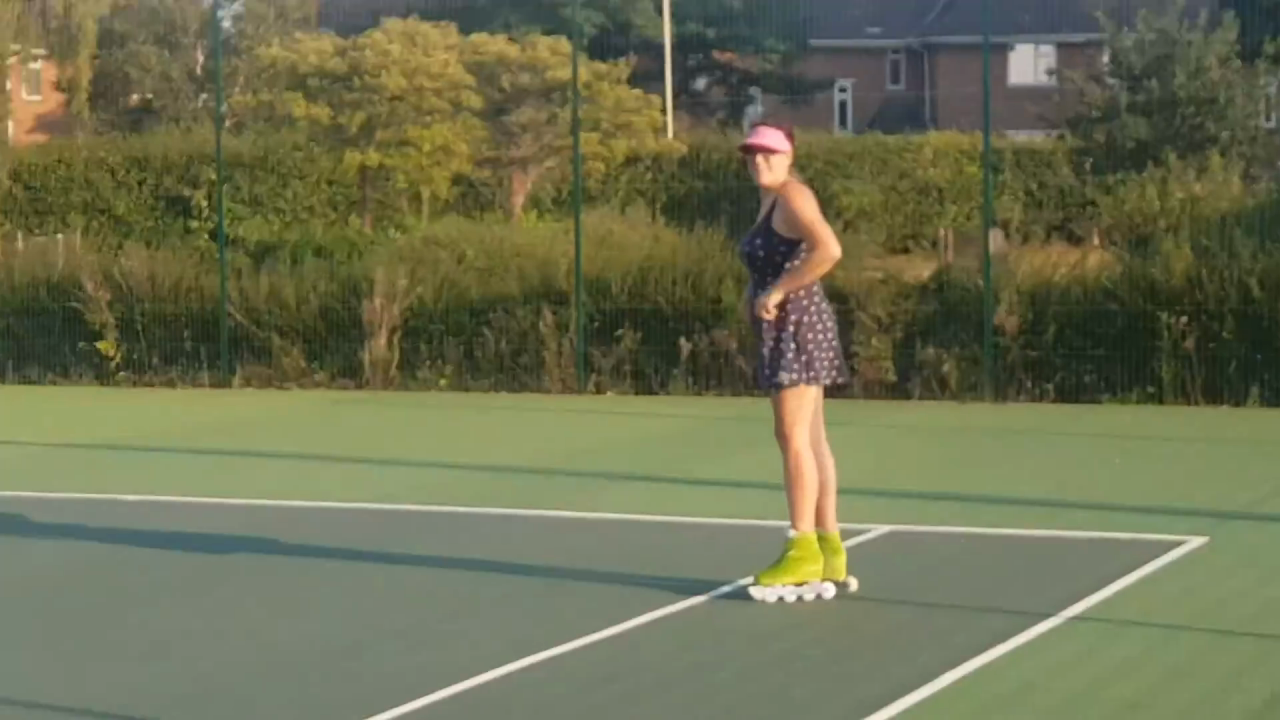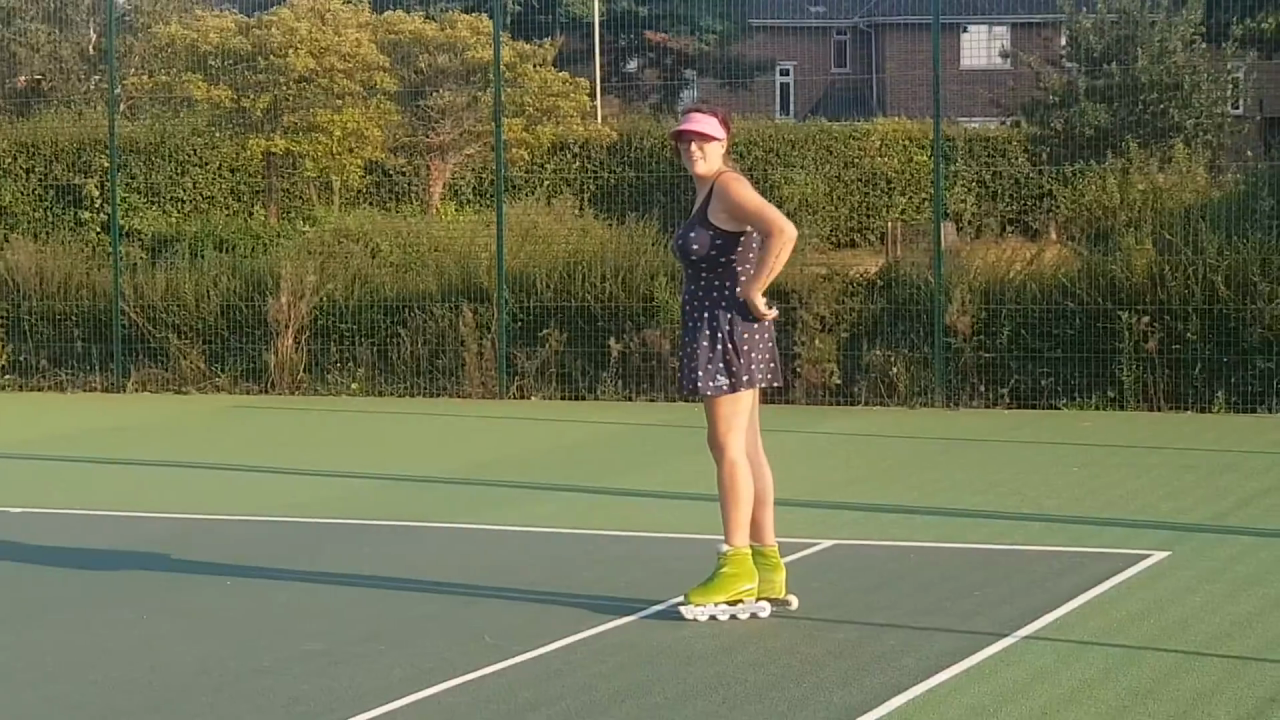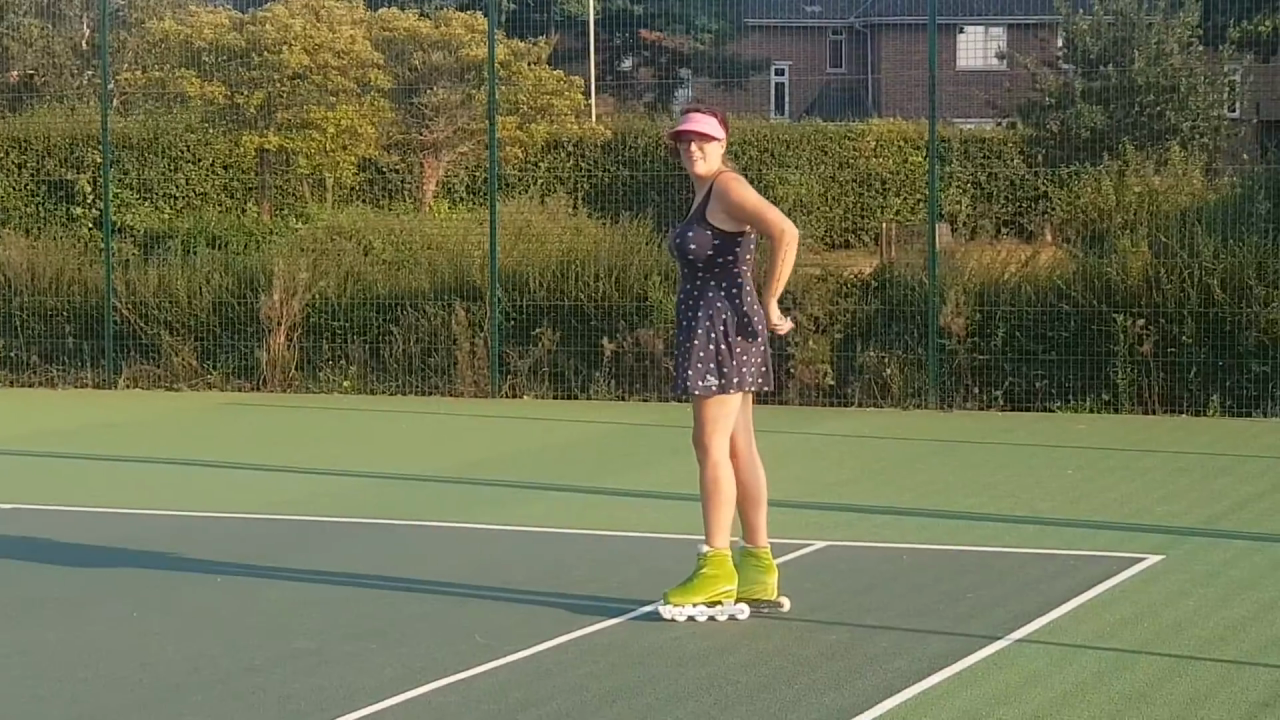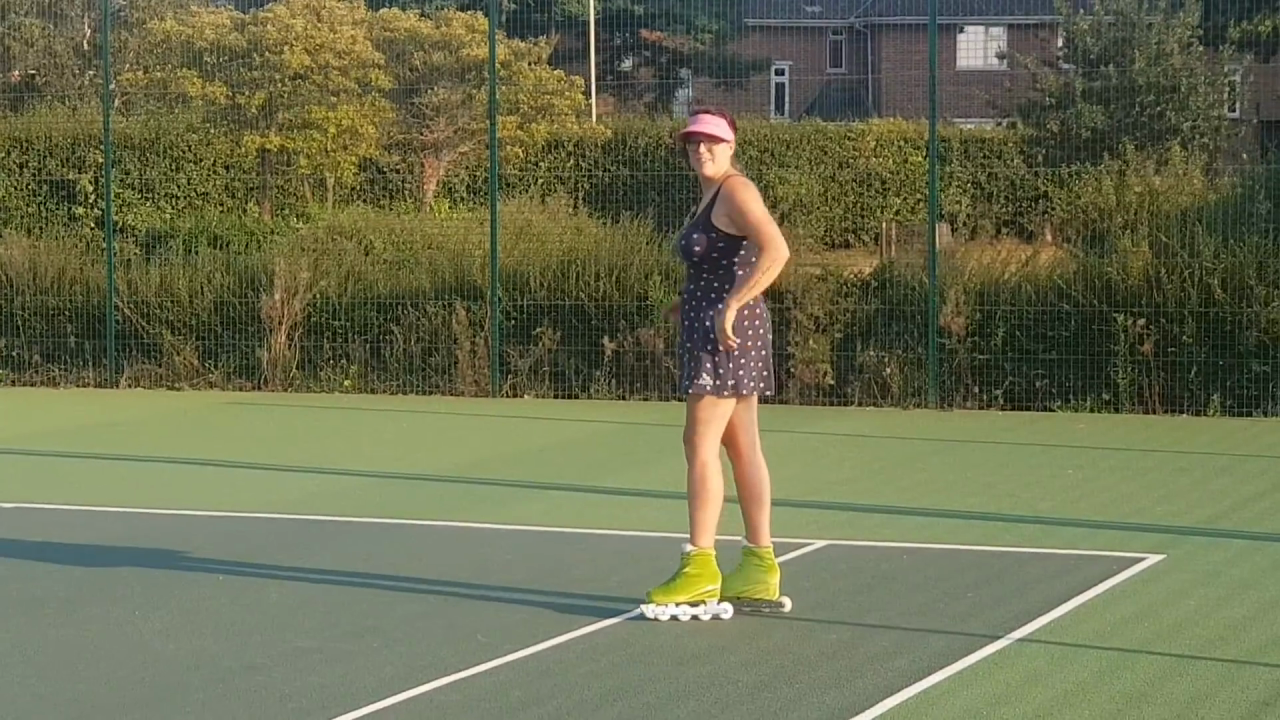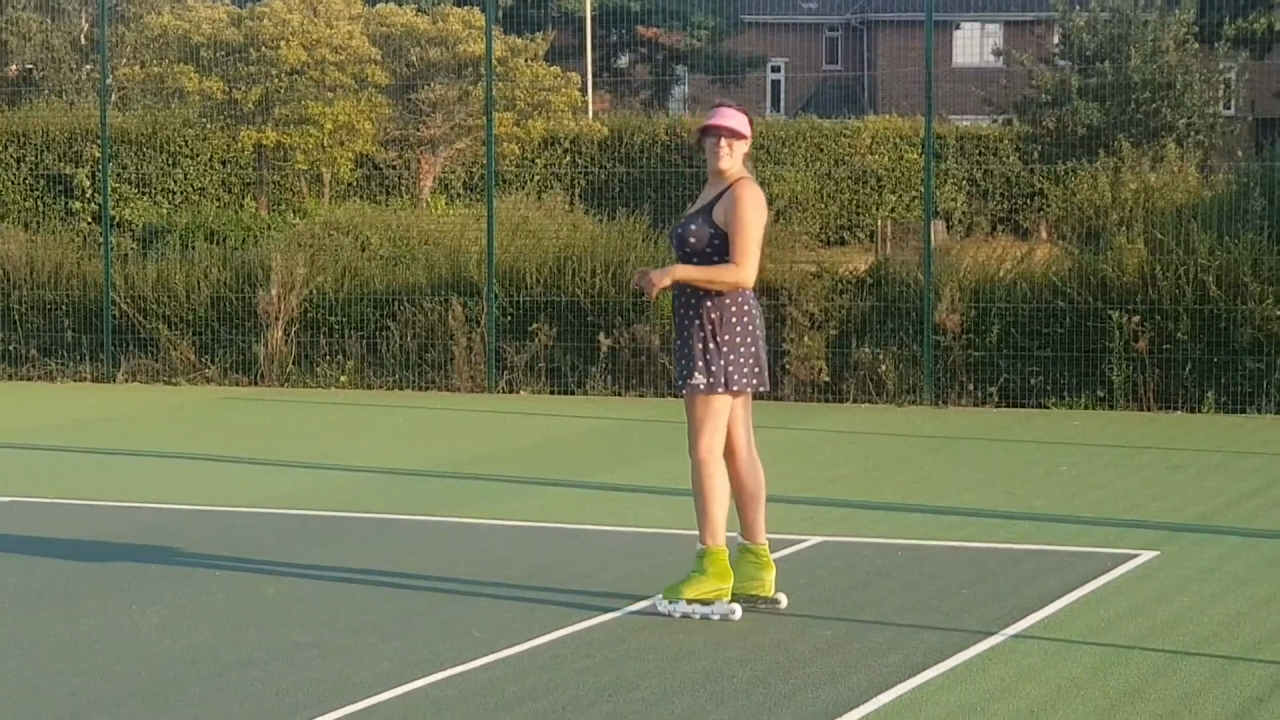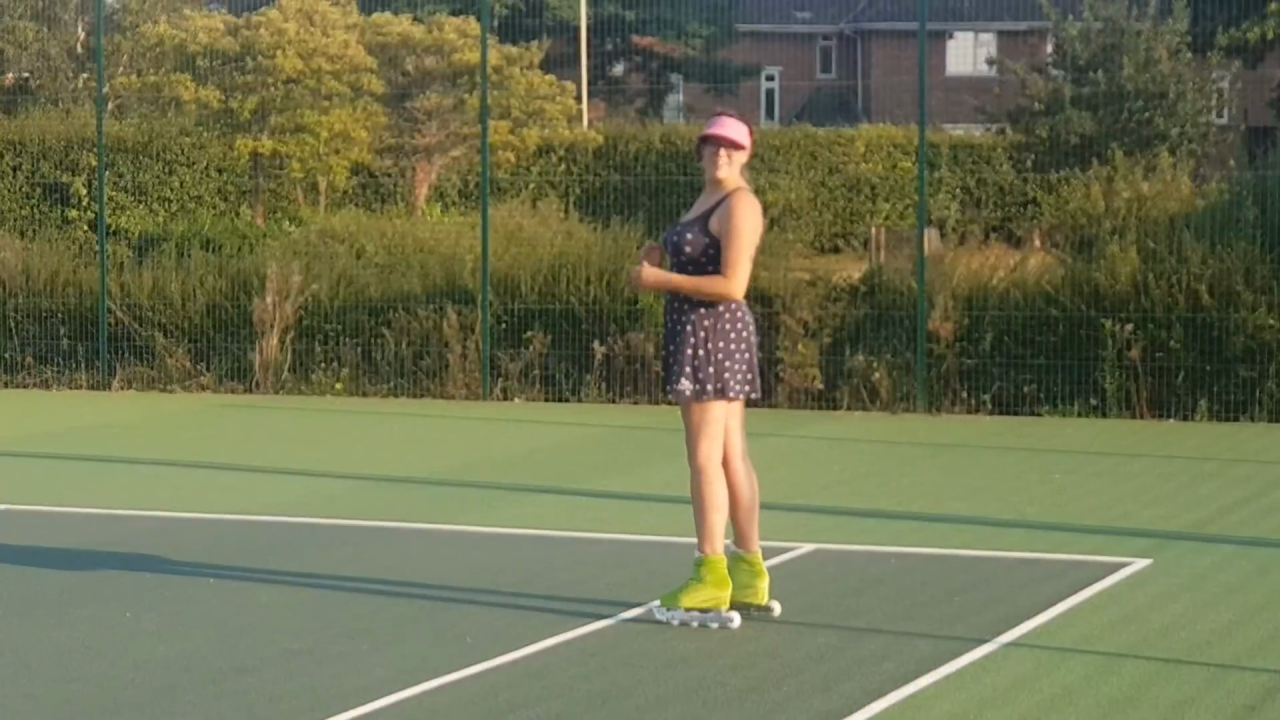
dt=0.3s
person 1, frame 1
left shoulder: (791, 196)
right shoulder: (770, 200)
left elbow: (827, 249)
left wrist: (774, 293)
right wrist: (759, 297)
left hip: (795, 326)
right hip: (787, 329)
left knee: (793, 437)
right knee: (811, 439)
left ankle: (803, 550)
right ankle: (828, 547)
person 1, frame 2
left shoulder: (728, 186)
right shoulder: (706, 192)
left elbow: (784, 232)
left wrist: (754, 294)
left hip: (729, 329)
right hip: (719, 330)
left knee: (727, 446)
right knee: (746, 448)
person 1, frame 3
left shoulder: (728, 187)
right shoulder: (706, 192)
left elbow: (786, 234)
left wrist: (770, 303)
left hip: (723, 329)
right hip: (711, 330)
left knee: (710, 447)
right knee: (738, 449)
person 1, frame 4
left shoulder: (735, 191)
right shoulder: (713, 195)
left elbow: (775, 251)
left wrist: (730, 306)
right wrist: (689, 301)
left hip: (724, 334)
right hip: (722, 331)
left knee: (700, 445)
right knee: (743, 448)
person 1, frame 5
left shoulder: (743, 193)
right shoulder: (713, 190)
left elbow: (743, 274)
left wrist: (674, 274)
right wrist: (664, 278)
left hip: (721, 328)
right hip: (711, 329)
left knee: (705, 447)
right knee: (737, 446)
person 1, frame 6
left shoulder: (739, 204)
right shoulder: (706, 200)
left elbow: (732, 287)
left wrist: (661, 278)
right wrist: (657, 268)
left hip: (713, 335)
right hip: (700, 336)
left knee: (704, 455)
right knee: (731, 455)
